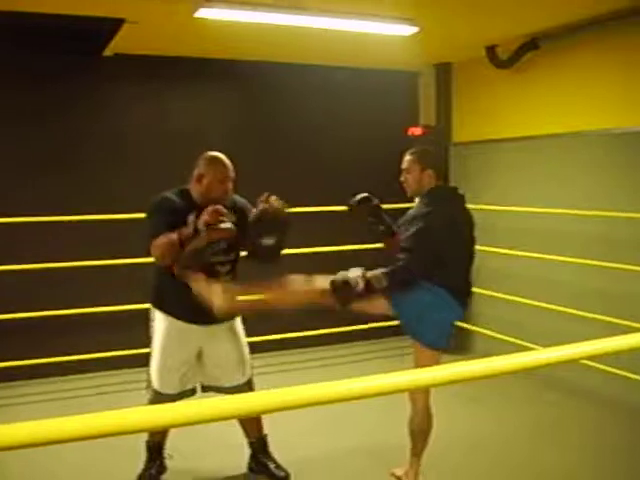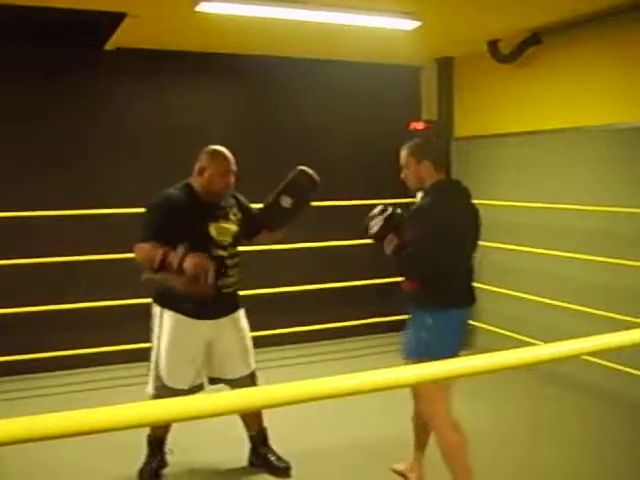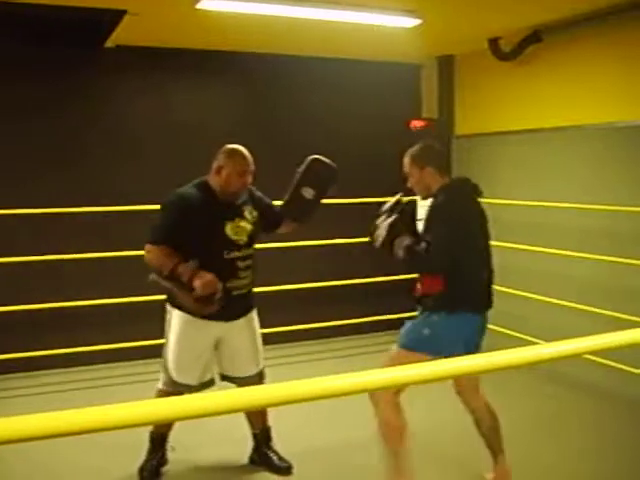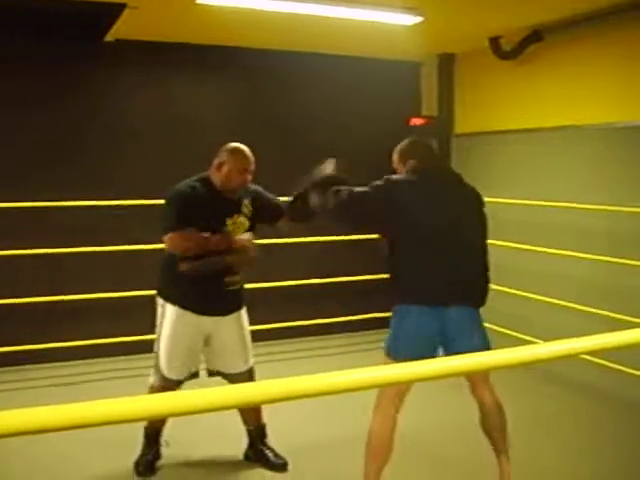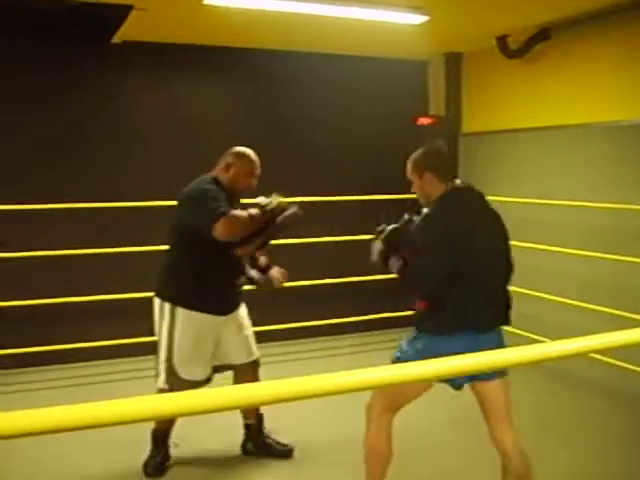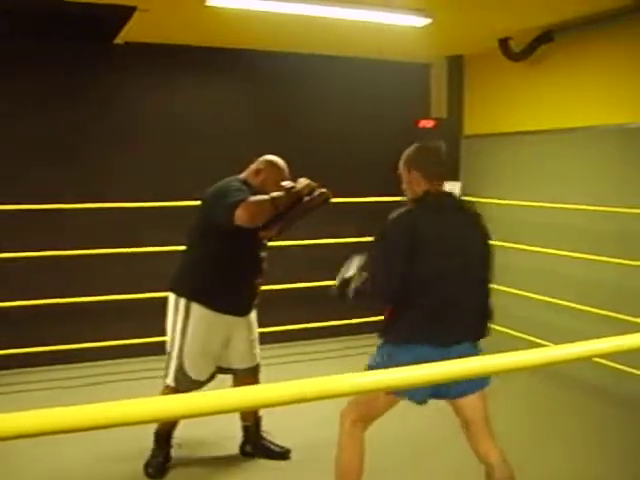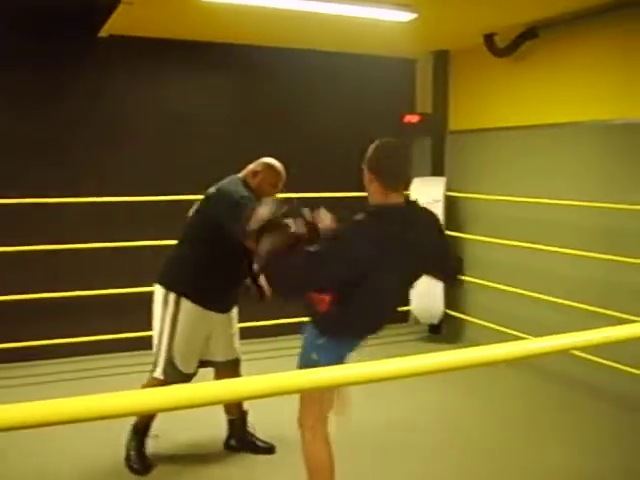
dt=0.3s
person 1, frame 1
left shoulder: (431, 208)
right shoulder: (453, 209)
left elbow: (413, 262)
left wrist: (367, 282)
right wrist: (378, 218)
left hip: (417, 296)
right hip: (446, 306)
left knee: (333, 288)
right knee: (419, 394)
person 1, frame 2
left shoulder: (431, 209)
right shoulder: (459, 203)
left elbow: (416, 267)
left wrist: (390, 237)
right wrist: (404, 231)
left hip: (434, 313)
right hip: (452, 308)
left knee: (437, 411)
right knee: (421, 391)
person 1, frame 3
left shoulder: (446, 207)
right shoulder: (464, 204)
left elbow: (430, 262)
left wrist: (397, 238)
right wrist: (408, 234)
left hip: (447, 315)
right hip: (469, 313)
left knee: (383, 392)
right knee: (471, 396)
person 1, frame 4
left shoulder: (399, 191)
right shoulder: (469, 196)
left elbow: (345, 204)
left wrist: (314, 195)
left hip: (416, 310)
right hip: (463, 309)
left knee: (387, 405)
right knee: (484, 393)
person 1, frame 5
left shoulder: (435, 220)
right shoulder: (488, 215)
left elbow: (424, 282)
left wrist: (394, 260)
left hip: (441, 335)
right hip: (485, 333)
left knee: (379, 410)
right knee: (503, 432)
person 1, frame 6
left shoulder: (404, 223)
right shoulder: (472, 222)
left elbow: (383, 288)
left wrist: (354, 281)
left hip: (409, 345)
right hip: (461, 346)
left knee: (351, 422)
right knee: (485, 444)
person 1, frame 7
left shoulder: (358, 235)
right shoulder: (426, 224)
left elbow: (291, 278)
right elbow: (449, 271)
left wrist: (270, 247)
left hip: (335, 329)
right hip: (368, 318)
left knee: (311, 421)
person 2, frame 1
left shoulder: (238, 208)
right shoulder: (167, 205)
left elbow: (264, 254)
right elbow: (161, 253)
left wrist: (269, 222)
right wrist: (197, 227)
left hip: (222, 317)
right hip: (175, 317)
left knee: (242, 386)
right knee: (164, 391)
person 2, frame 2
left shoulder: (233, 202)
right shoulder: (169, 204)
left elbow: (263, 234)
right elbow: (142, 250)
right wrist: (179, 260)
left hip: (228, 310)
right hip: (182, 313)
left knee: (244, 379)
right knee: (168, 388)
left ankle: (261, 448)
right ankle: (155, 453)
person 2, frame 3
left shoulder: (250, 199)
right shoulder: (185, 202)
left elbow: (284, 223)
right elbow: (153, 252)
left wrist: (306, 192)
right wrist: (191, 275)
left hip: (240, 310)
right hip: (196, 311)
left knee: (252, 378)
right knee: (176, 383)
left ankle: (262, 447)
right ankle: (156, 451)
person 2, frame 4
left shoulder: (249, 195)
right shoulder: (187, 195)
left elbow: (283, 216)
right elbow: (176, 242)
right wrist: (228, 241)
left hip: (230, 305)
right hip: (184, 305)
left knee: (242, 374)
right knee: (167, 378)
left ankle: (257, 443)
right ankle: (151, 445)
person 2, frame 5
left shoulder: (229, 197)
right shoulder: (202, 194)
left elbow: (245, 240)
right elbow: (226, 230)
left wrist: (267, 267)
right wrist: (264, 212)
left hip: (228, 303)
right hip: (186, 304)
left knee: (247, 365)
right knee: (177, 380)
left ankle: (255, 436)
right ankle: (159, 446)
person 2, frame 6
left shoulder: (251, 198)
right shoulder: (230, 191)
right elbow: (249, 216)
right wrist: (291, 195)
left hip: (238, 304)
right hip: (199, 301)
left knee: (247, 369)
right knee: (183, 377)
left ankle: (252, 438)
right ankle: (161, 445)
person 2, frame 7
left shoulder: (236, 197)
right shoulder: (235, 196)
right elbow: (255, 238)
left wrist: (257, 277)
left hip: (217, 299)
right hip: (184, 296)
left knee: (228, 364)
right knee: (168, 372)
left ankle: (238, 432)
right ankle: (137, 438)
